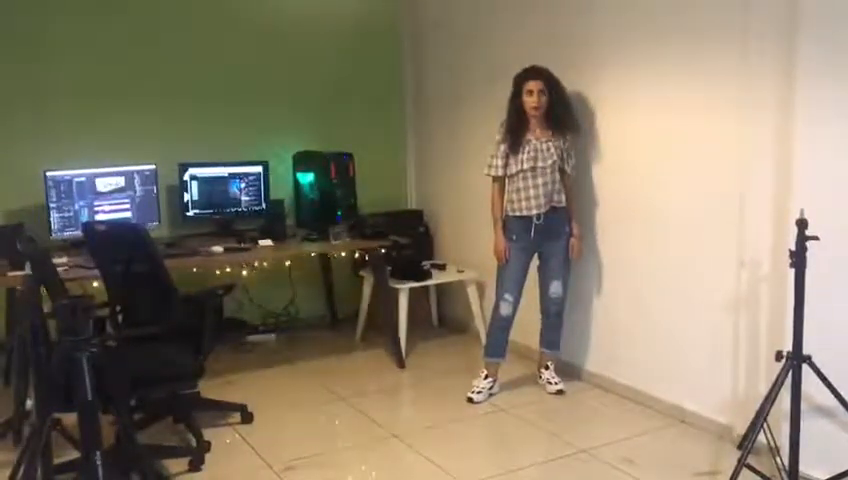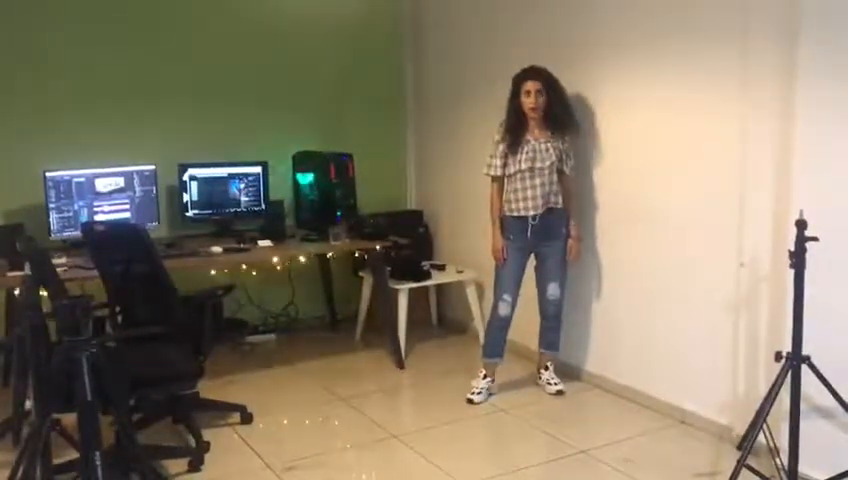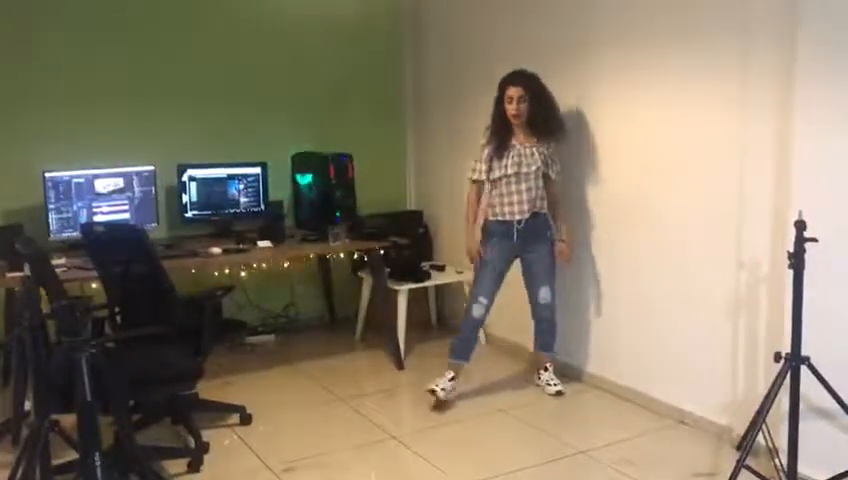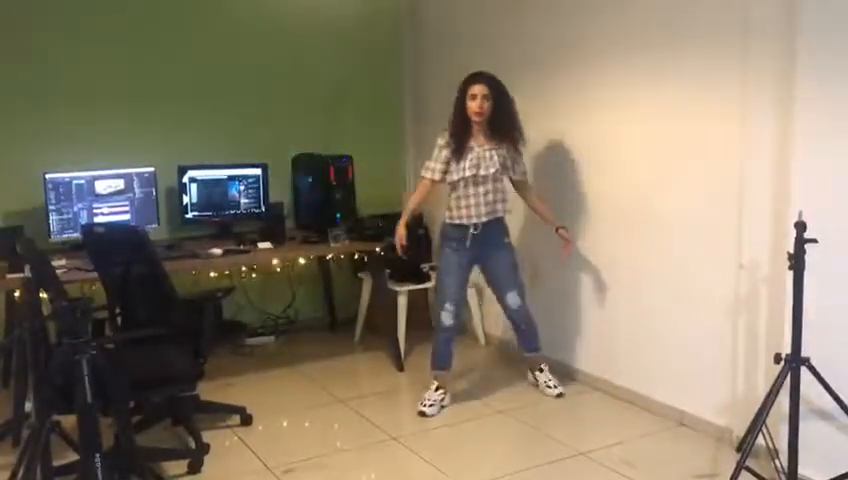
dt=0.3s
person 1, frame 1
left shoulder: (561, 137)
right shoulder: (508, 138)
left elbow: (567, 184)
right elbow: (497, 187)
left wrist: (575, 229)
right wrist: (498, 233)
left hip: (555, 226)
right hip: (518, 227)
left knee: (554, 300)
right knee: (506, 302)
left ankle: (546, 367)
right ankle: (489, 375)
person 1, frame 2
left shoulder: (560, 138)
right shoulder: (507, 138)
left elbow: (566, 185)
right elbow: (496, 187)
left wrist: (573, 230)
right wrist: (496, 232)
left hip: (552, 227)
right hip: (515, 227)
left knee: (552, 301)
right knee: (503, 303)
left ankle: (546, 368)
right ankle: (487, 375)
person 1, frame 3
left shoulder: (546, 143)
right shoulder: (492, 141)
left elbow: (551, 191)
right elbow: (476, 189)
left wrist: (561, 233)
right wrist: (472, 233)
left hip: (537, 231)
right hip: (498, 232)
left knee: (545, 305)
right knee: (478, 306)
left ankle: (544, 369)
right ankle: (451, 376)
person 1, frame 4
left shoulder: (506, 146)
right shoulder: (449, 143)
left elbow: (525, 190)
right elbow: (427, 183)
left wrist: (556, 225)
right wrist: (403, 220)
left hip: (493, 235)
right hip: (455, 237)
left knee: (516, 307)
right knee: (447, 314)
left ankle: (537, 369)
right ankle: (439, 387)
